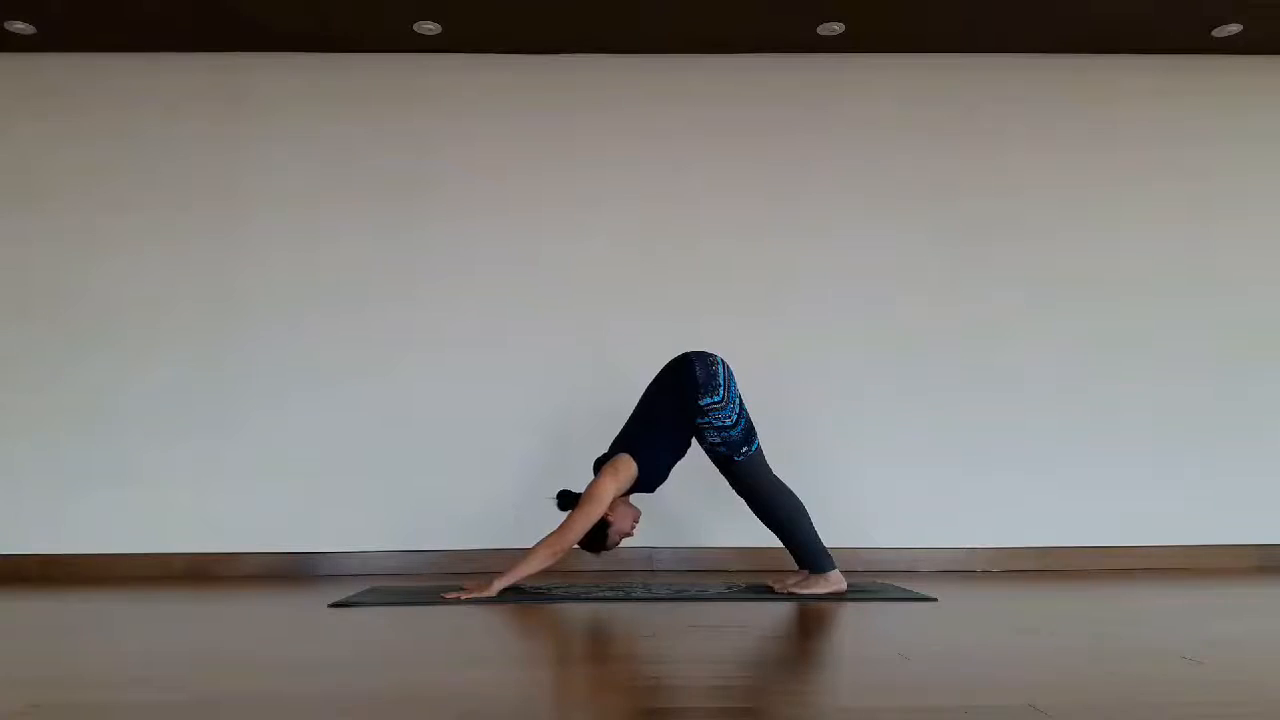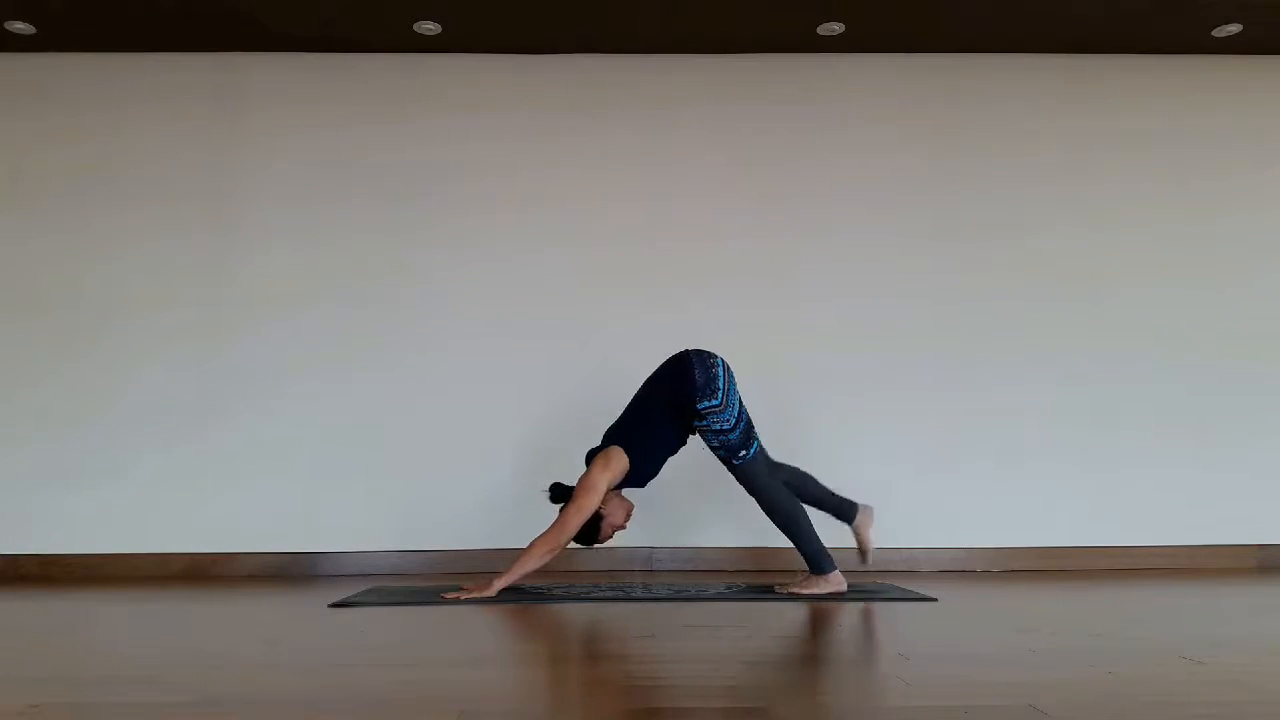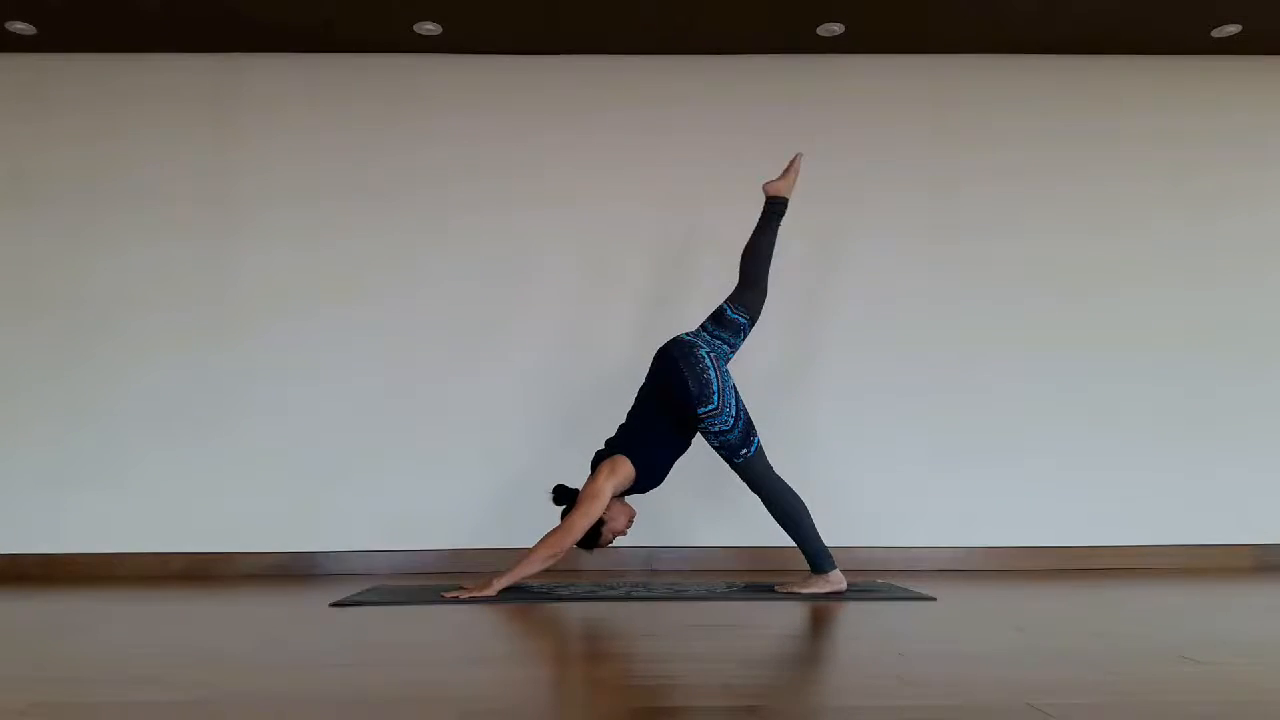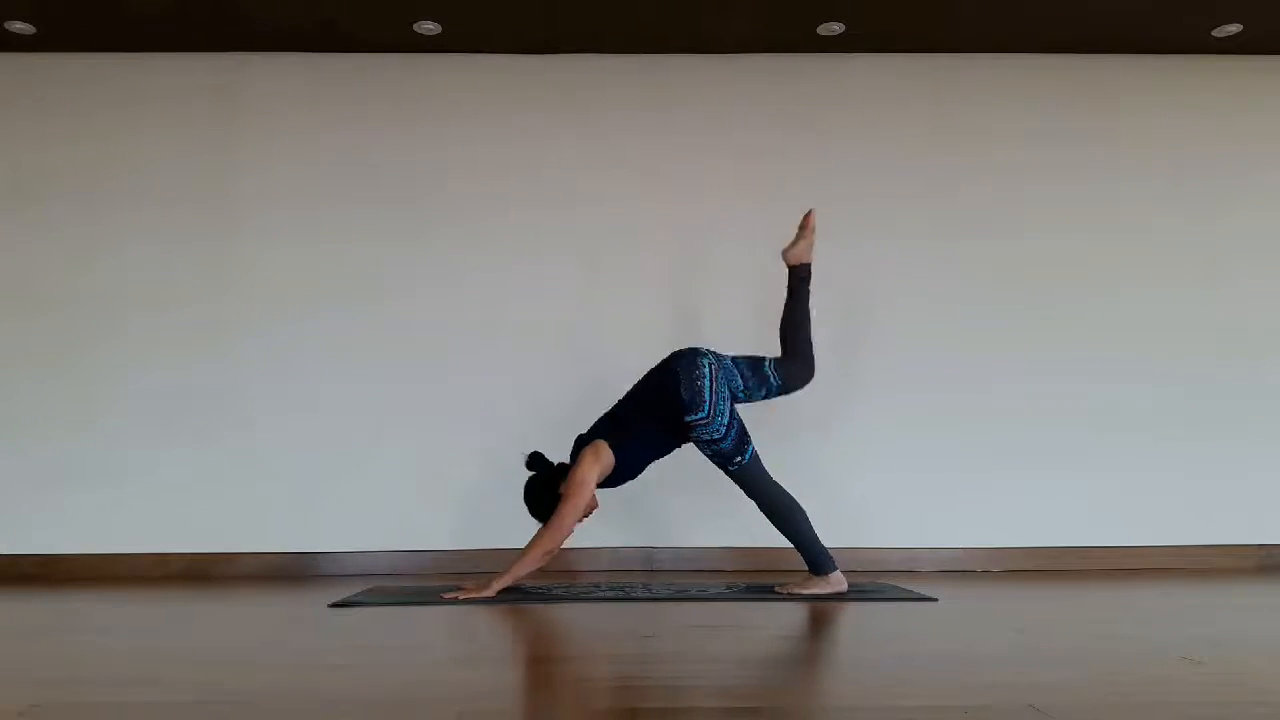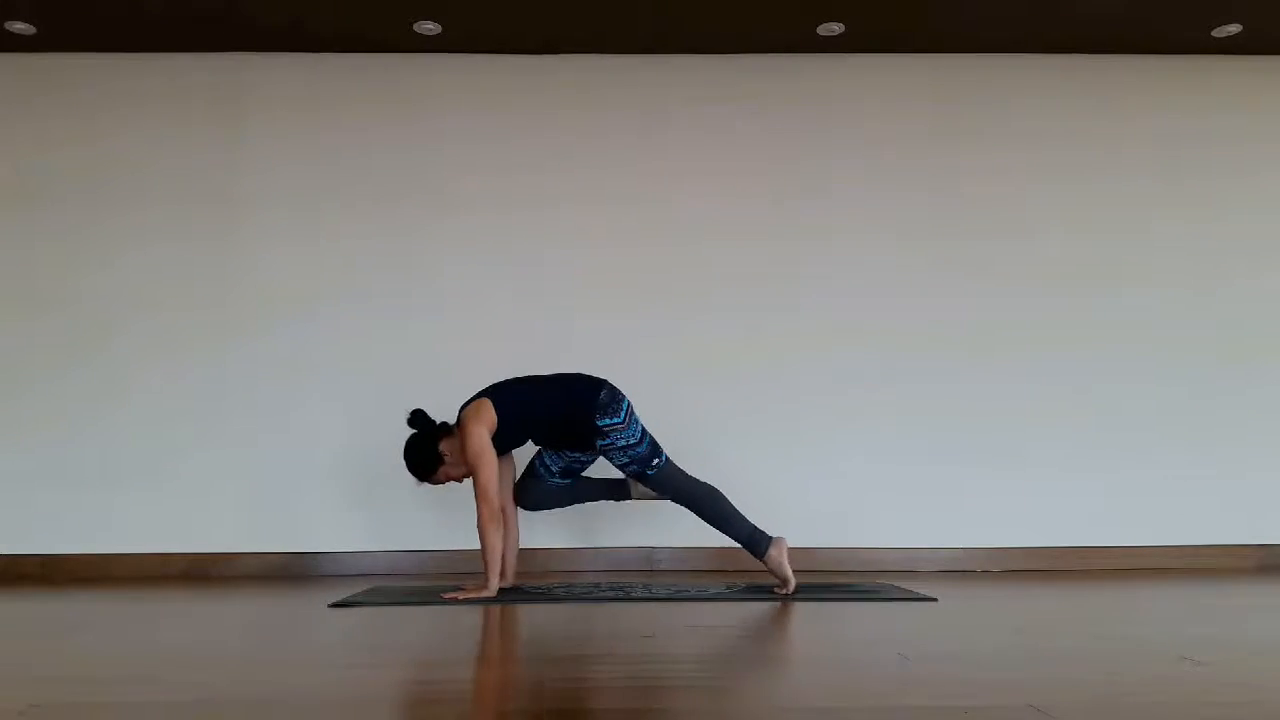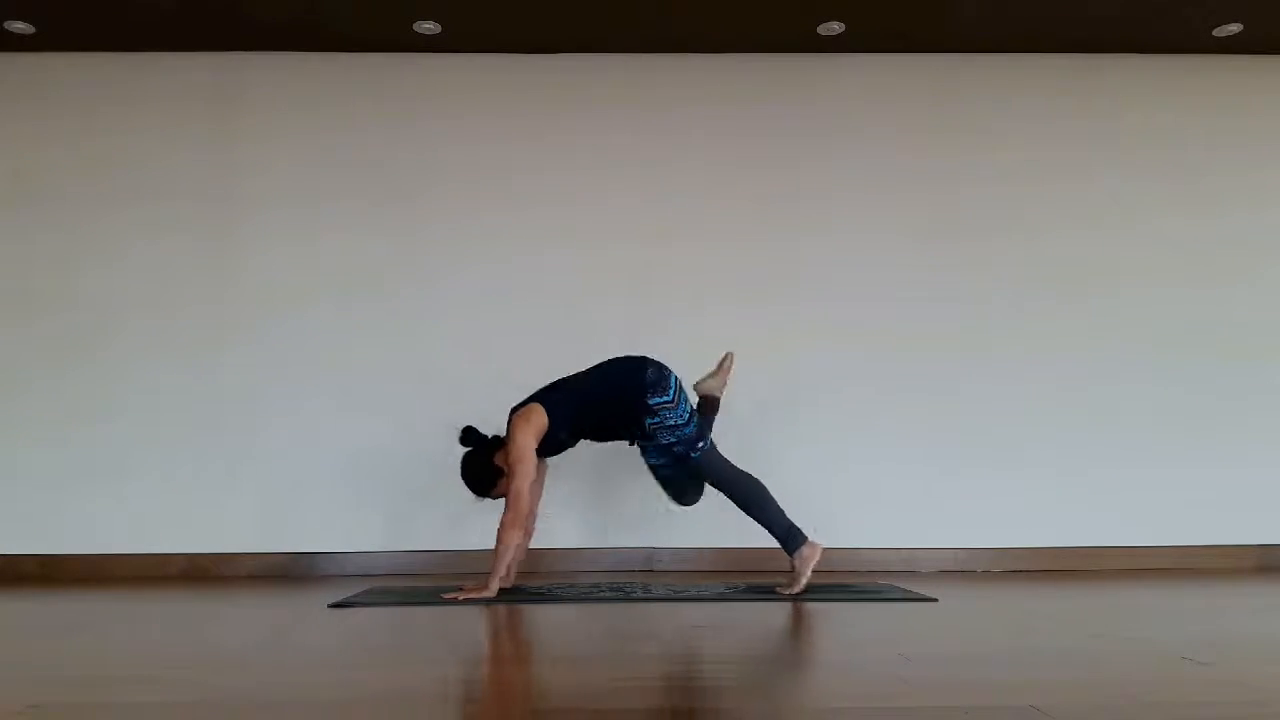
dt=0.3s
person 1, frame 1
left shoulder: (612, 479)
right shoulder: (613, 481)
left elbow: (558, 544)
right elbow: (558, 545)
right wrist: (500, 581)
left hip: (702, 383)
right hip: (694, 387)
left knee: (758, 482)
right knee: (751, 484)
left ankle: (826, 571)
right ankle: (811, 566)
person 1, frame 2
left shoulder: (602, 474)
right shoulder: (607, 472)
left elbow: (554, 540)
right elbow: (555, 540)
left wrist: (495, 585)
right wrist: (502, 580)
left hip: (701, 384)
right hip: (697, 380)
left knee: (759, 480)
right knee: (762, 474)
left ankle: (826, 573)
right ankle: (852, 513)
person 1, frame 3
left shoulder: (607, 482)
right shoulder: (607, 480)
left elbow: (558, 544)
right elbow: (559, 541)
left wrist: (494, 584)
right wrist: (501, 580)
left hip: (693, 374)
right hip: (683, 364)
left knee: (762, 479)
right knee: (748, 298)
left ankle: (827, 573)
right ankle: (776, 197)
person 1, frame 4
left shoulder: (587, 467)
right shoulder: (581, 467)
left elbow: (550, 541)
right elbow: (551, 539)
left wrist: (493, 585)
right wrist: (507, 578)
left hip: (691, 389)
right hip: (683, 380)
left knee: (759, 486)
right knee: (797, 372)
left ankle: (828, 574)
right ankle: (798, 264)
person 1, frame 5
left shoulder: (473, 424)
right shoulder: (488, 435)
left elbow: (490, 511)
right elbow: (504, 508)
left wrist: (490, 585)
right wrist: (507, 575)
left hip: (600, 412)
right hip: (578, 428)
left knee: (677, 484)
right knee: (529, 494)
left ankle: (767, 548)
right ankle: (632, 486)
person 1, frame 6
left shoulder: (522, 432)
right shoulder: (528, 437)
left elbow: (516, 515)
right elbow: (526, 512)
left wrist: (492, 583)
right wrist: (509, 573)
left hip: (649, 390)
right hip: (632, 406)
left knee: (718, 471)
right knee: (687, 491)
left ankle: (799, 547)
right ankle: (707, 397)
